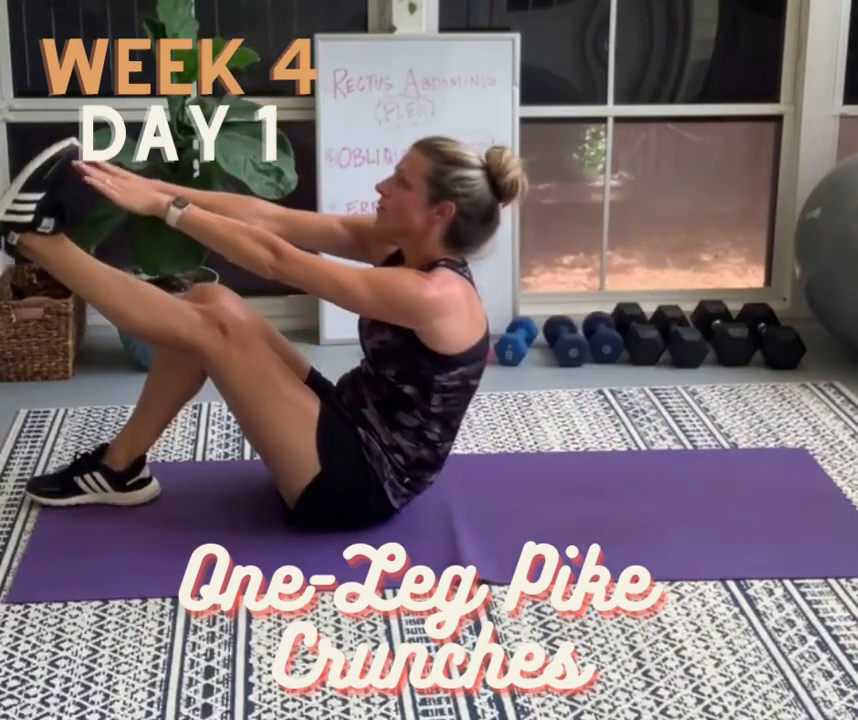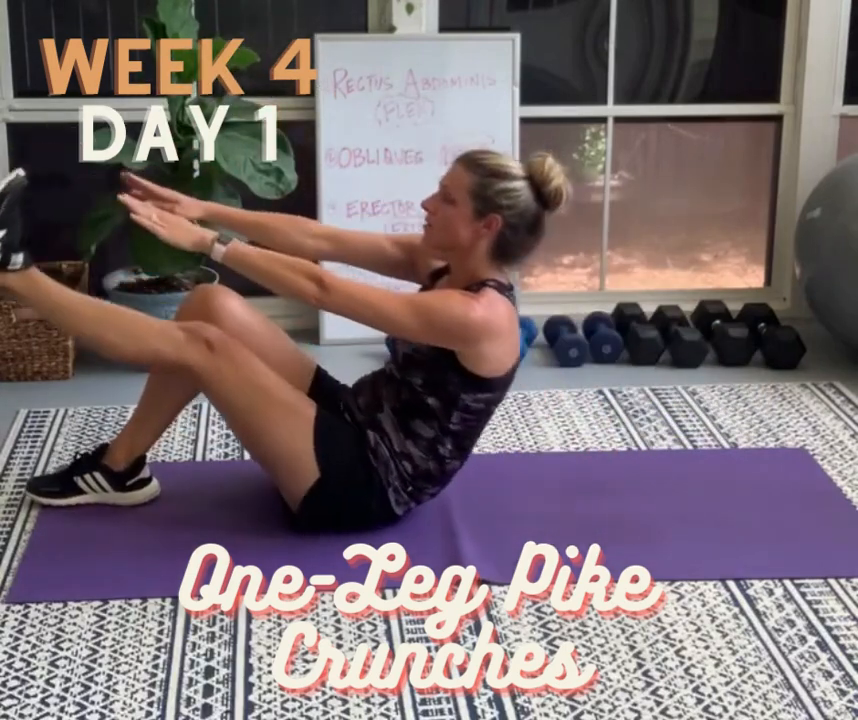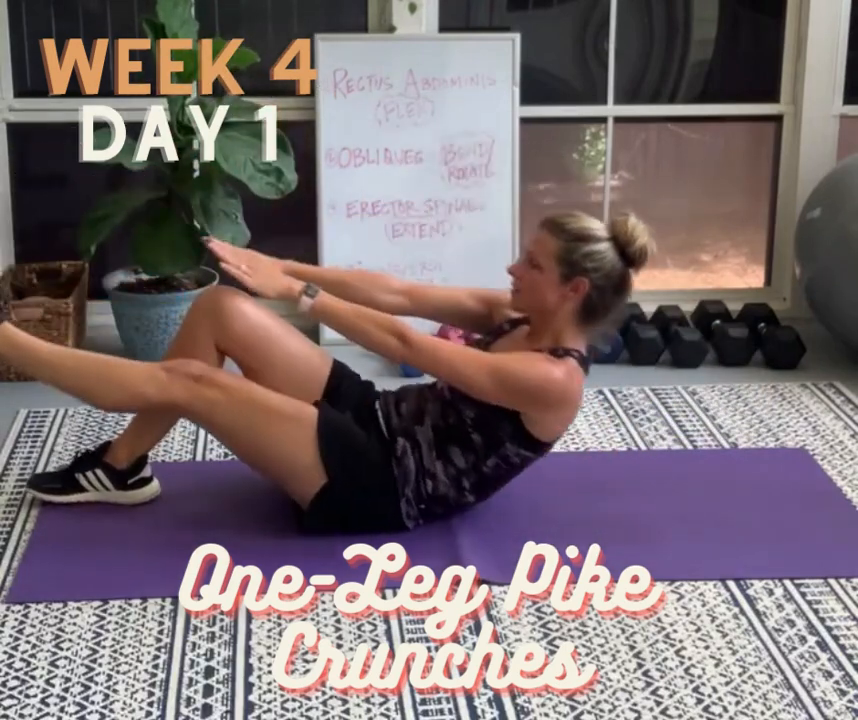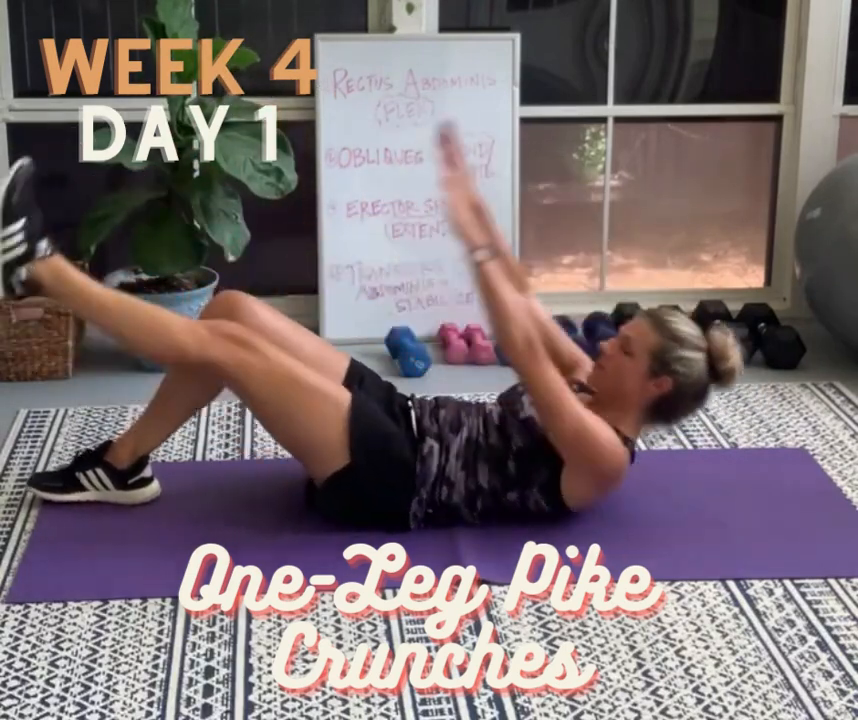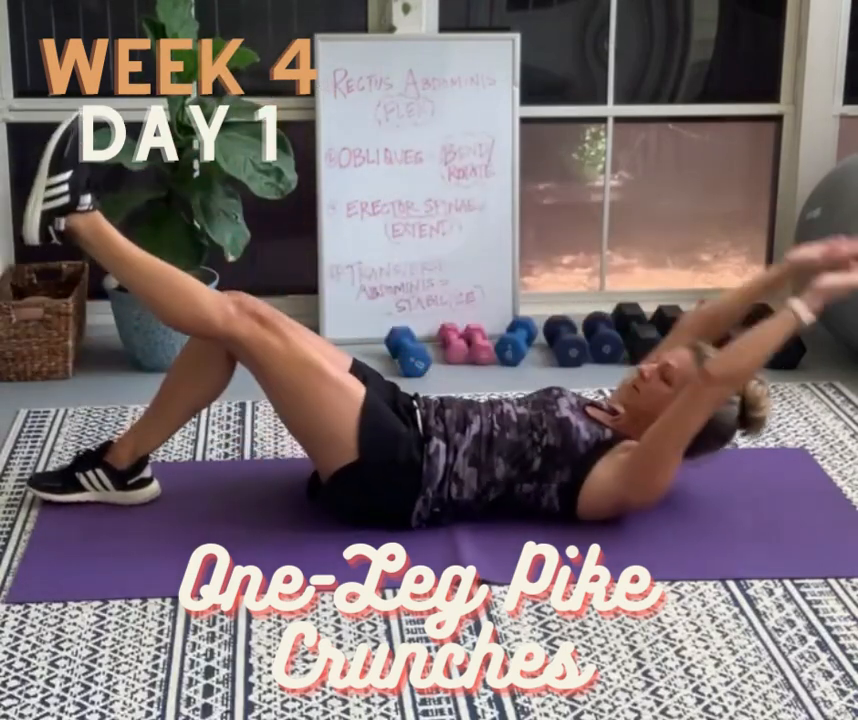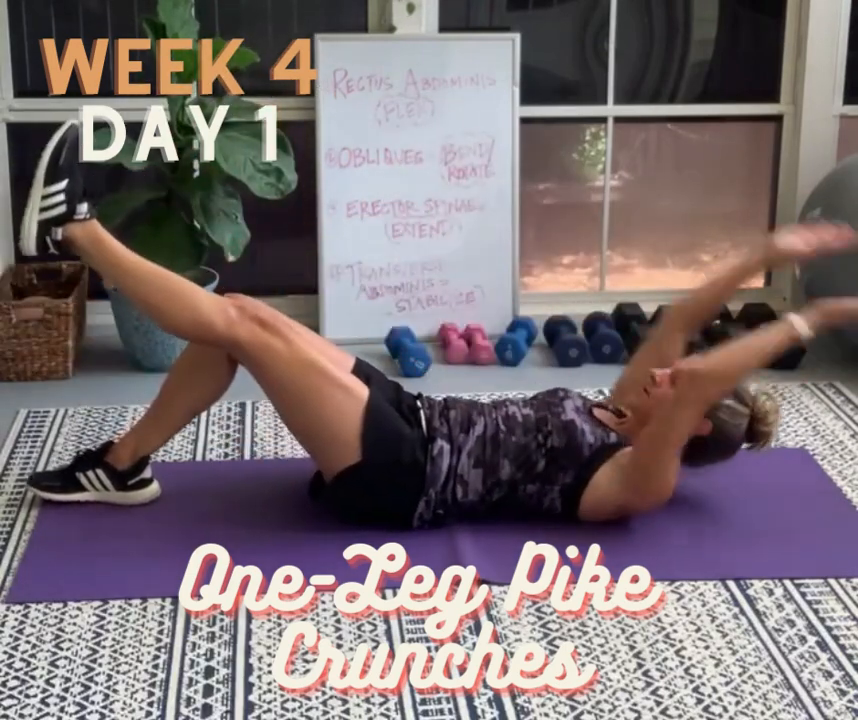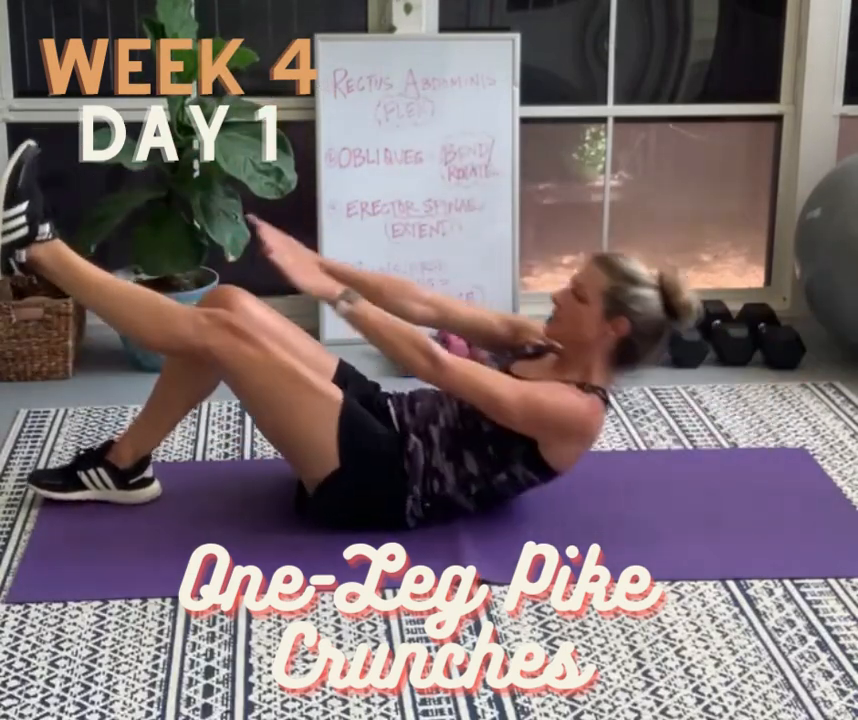
dt=0.4s
person 1, frame 1
left shoulder: (432, 295)
right shoulder: (403, 246)
left elbow: (276, 259)
right elbow: (273, 219)
left wrist: (161, 208)
right wrist: (155, 188)
left hip: (361, 483)
right hip: (347, 429)
left knee: (212, 327)
right knee: (209, 301)
right ankle: (120, 469)
person 1, frame 2
left shoulder: (480, 316)
right shoulder: (446, 264)
left elbow: (324, 291)
right elbow: (320, 240)
left wrist: (210, 244)
right wrist: (202, 210)
left hip: (365, 485)
right hip: (352, 425)
left knee: (197, 345)
right knee: (208, 304)
right ankle: (121, 470)
person 1, frame 3
left shoulder: (554, 382)
right shoulder: (519, 318)
left elbow: (403, 345)
right elbow: (399, 293)
left wrist: (296, 293)
right wrist: (288, 268)
left hip: (373, 482)
right hip: (371, 419)
left knee: (184, 379)
right knee: (220, 306)
right ankle: (121, 468)
person 1, frame 4
left shoulder: (603, 458)
right shoulder: (585, 395)
left elbow: (525, 360)
right elbow: (522, 308)
left wrist: (472, 246)
right wrist: (478, 220)
left hip: (389, 480)
right hip: (398, 425)
left knee: (217, 342)
right knee: (234, 310)
right ankle: (122, 467)
person 1, frame 5
left shoulder: (636, 479)
right shoulder: (614, 425)
left elbow: (717, 381)
right elbow: (692, 328)
left hip: (394, 475)
right hip: (409, 424)
left knee: (238, 321)
right knee: (233, 314)
left ankle: (80, 220)
right ankle: (122, 467)
person 1, frame 6
left shoulder: (640, 480)
right shoulder: (615, 418)
left elbow: (685, 396)
right elbow: (671, 330)
right wrist: (769, 255)
left hip: (404, 477)
right hip: (418, 428)
left knee: (238, 323)
right knee: (242, 318)
left ankle: (77, 229)
right ankle: (119, 463)
person 1, frame 7
left shoulder: (577, 411)
right shoulder: (547, 344)
left elbow: (438, 367)
right elbow: (430, 307)
left wrist: (331, 292)
right wrist: (323, 264)
left hip: (384, 485)
right hip: (389, 425)
left knee: (216, 331)
right knee: (227, 303)
right ankle: (121, 466)
